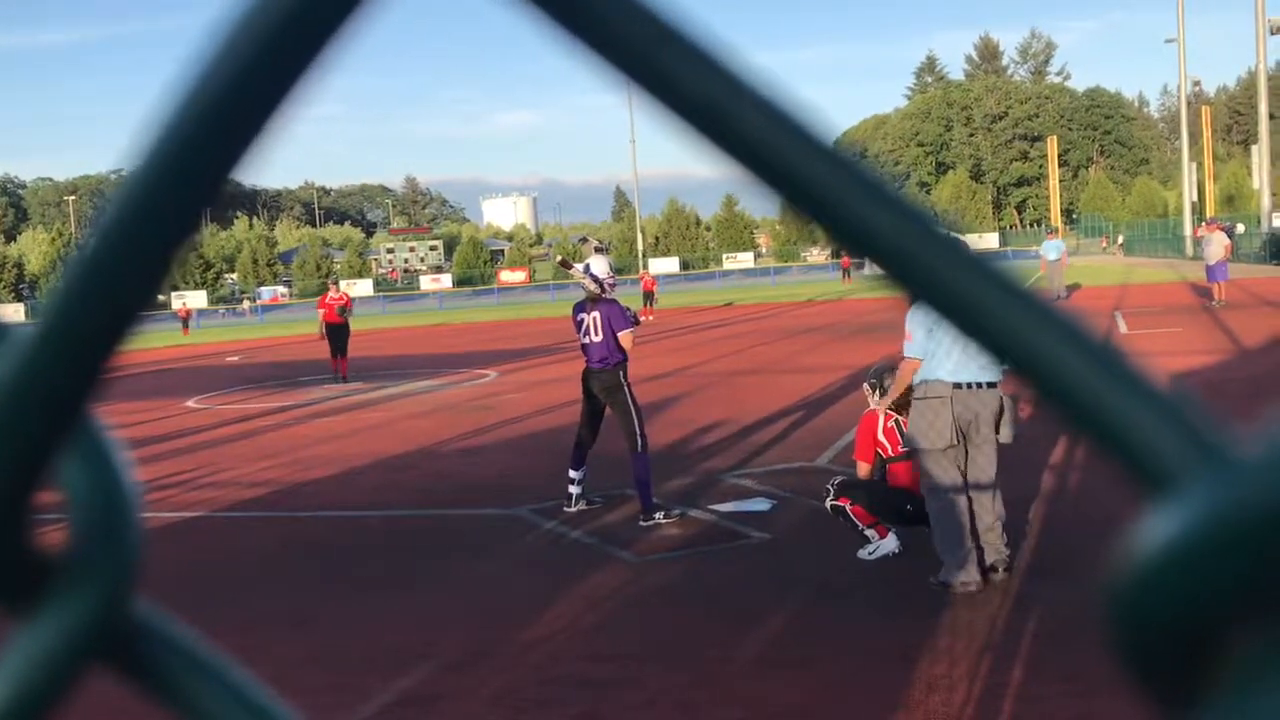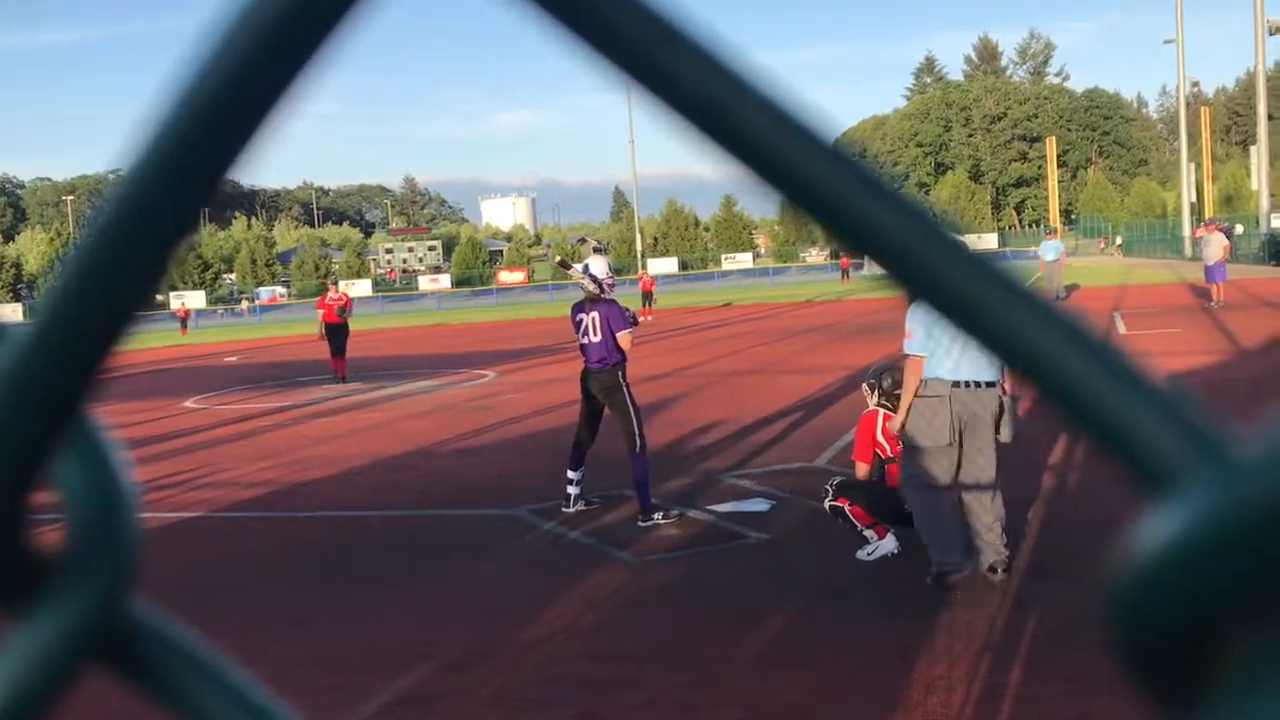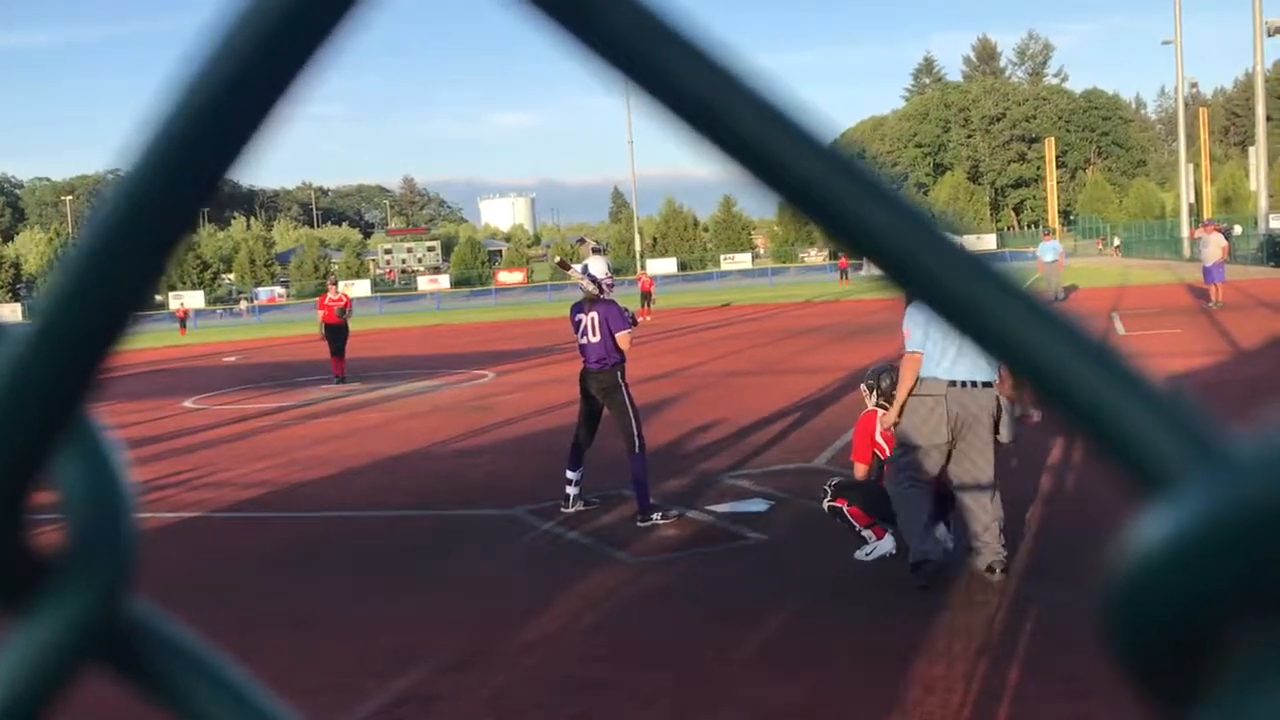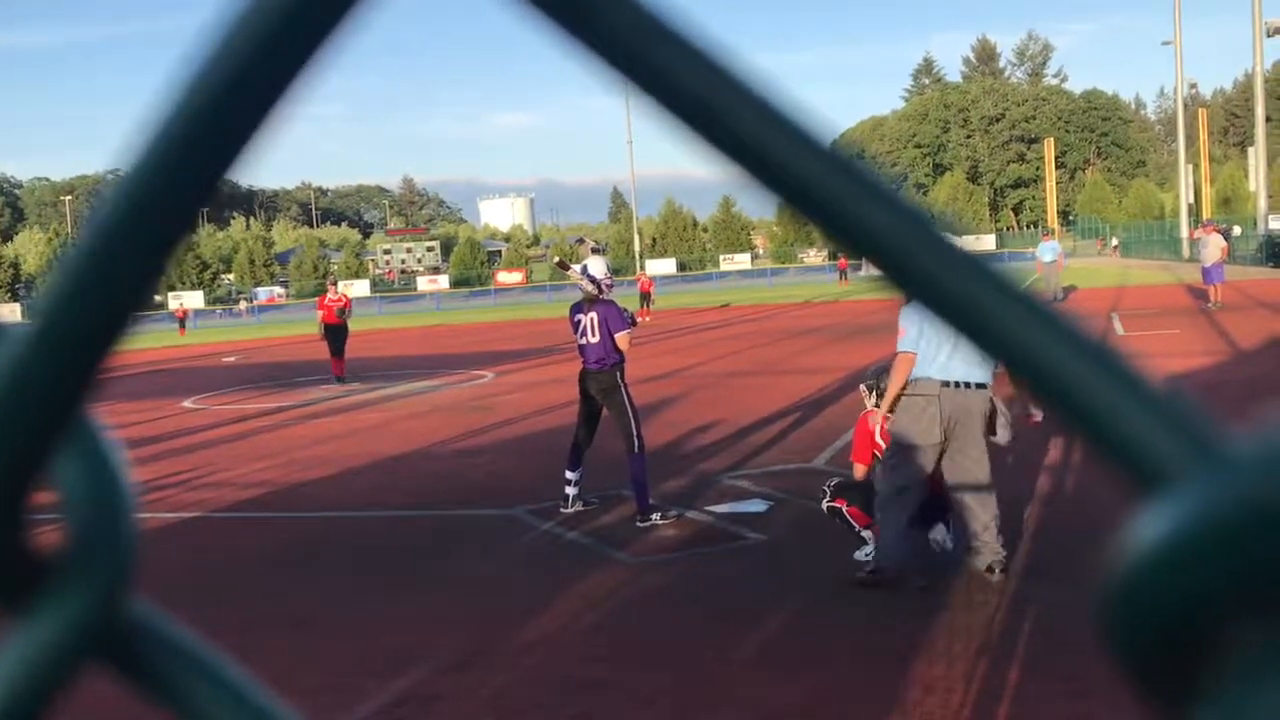
dt=0.1s
person 1, frame 1
left shoulder: (923, 309)
left elbow: (911, 364)
right elbow: (1001, 356)
left wrist: (886, 400)
left hip: (940, 402)
right hip: (986, 399)
left knee: (942, 489)
right knee: (982, 482)
left ankle: (962, 572)
right ankle: (995, 558)
person 1, frame 2
left shoulder: (922, 308)
left elbow: (916, 363)
right elbow: (1003, 360)
left wrist: (902, 411)
right wrist: (1006, 394)
left hip: (939, 401)
right hip: (985, 399)
left knee: (922, 483)
right knee: (981, 481)
left ankle: (949, 561)
right ankle: (994, 558)
person 1, frame 3
left shoulder: (920, 308)
left elbow: (913, 360)
left wrist: (895, 408)
left hip: (935, 401)
right hip: (982, 401)
left knee: (904, 477)
right knee: (978, 480)
left ankle: (924, 554)
right ankle: (993, 557)
person 1, frame 4
left shoulder: (916, 309)
left elbow: (906, 360)
left wrist: (885, 404)
left hip: (928, 401)
right hip: (976, 402)
left knee: (896, 480)
right knee: (974, 481)
left ankle: (890, 561)
right ankle: (990, 557)
person 2, frame 1
left shoulder: (578, 309)
right shoulder: (612, 306)
right elbow: (627, 344)
right wrist: (629, 322)
left hip: (590, 377)
right hip: (613, 377)
left knee: (585, 437)
right knee: (637, 441)
left ankle: (574, 496)
right ankle: (648, 509)
person 2, frame 2
left shoulder: (577, 309)
right shoulder: (611, 307)
right elbow: (626, 344)
right wrist: (628, 322)
left hip: (589, 377)
right hip: (612, 378)
left knee: (583, 437)
right knee: (635, 441)
left ankle: (572, 497)
right ankle: (646, 510)
person 2, frame 3
left shoulder: (576, 310)
right shoulder: (610, 307)
right elbow: (625, 344)
right wrist: (627, 322)
left hip: (588, 378)
right hip: (611, 378)
left knee: (582, 437)
right knee: (635, 442)
left ankle: (571, 496)
right ankle: (646, 509)
person 2, frame 4
left shoulder: (576, 310)
right shoulder: (609, 307)
right elbow: (624, 345)
right wrist: (626, 322)
left hip: (587, 378)
right hip: (610, 379)
left knee: (581, 438)
right knee: (634, 442)
left ankle: (570, 497)
right ankle: (645, 510)
person 3, frame 1
left shoulder: (872, 418)
left elbow: (863, 475)
left wrist: (877, 480)
left hip: (903, 505)
left knee: (836, 490)
left ankle: (882, 537)
person 3, frame 2
left shoulder: (871, 418)
left elbow: (861, 475)
left wrist: (875, 483)
left hip: (904, 505)
left knee: (834, 491)
left ankle: (880, 538)
person 3, frame 3
left shoulder: (870, 418)
left elbow: (860, 476)
right hip: (939, 503)
left knee: (834, 491)
left ankle: (880, 537)
right ankle: (940, 525)
person 3, frame 4
left shoulder: (869, 419)
left elbow: (860, 476)
right hip: (937, 504)
left knee: (833, 492)
left ankle: (877, 538)
right ankle: (938, 525)
